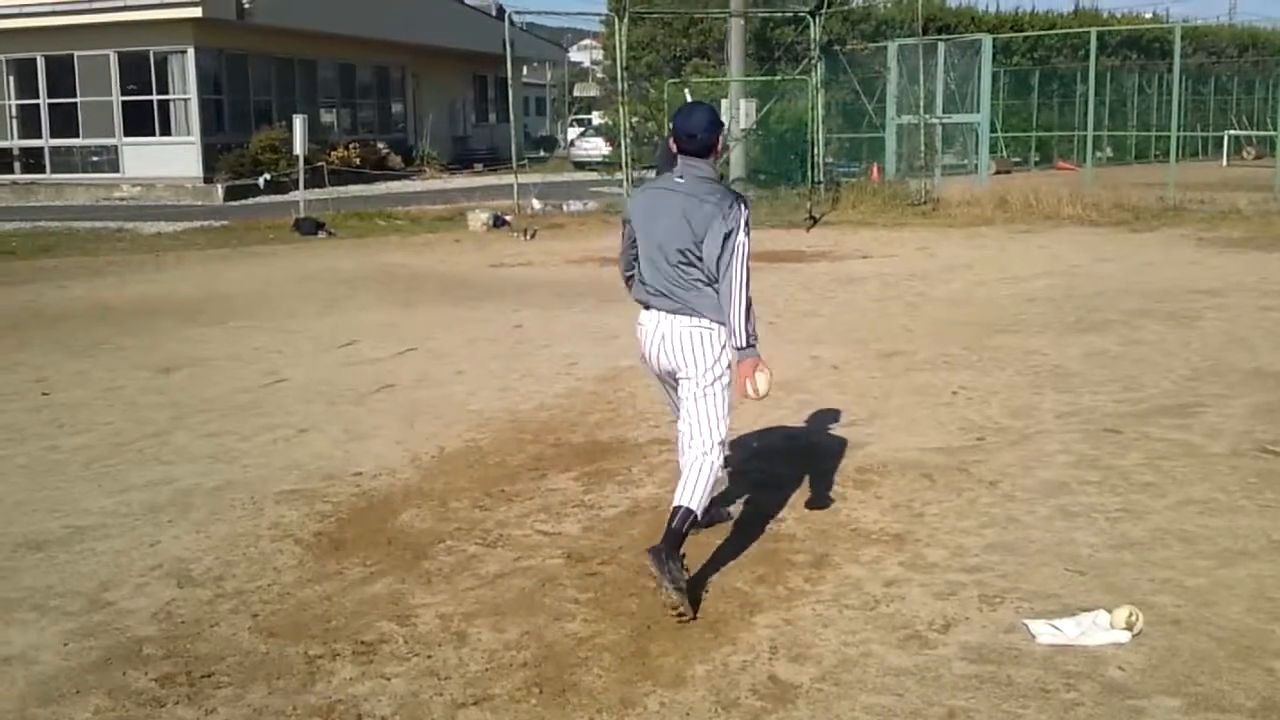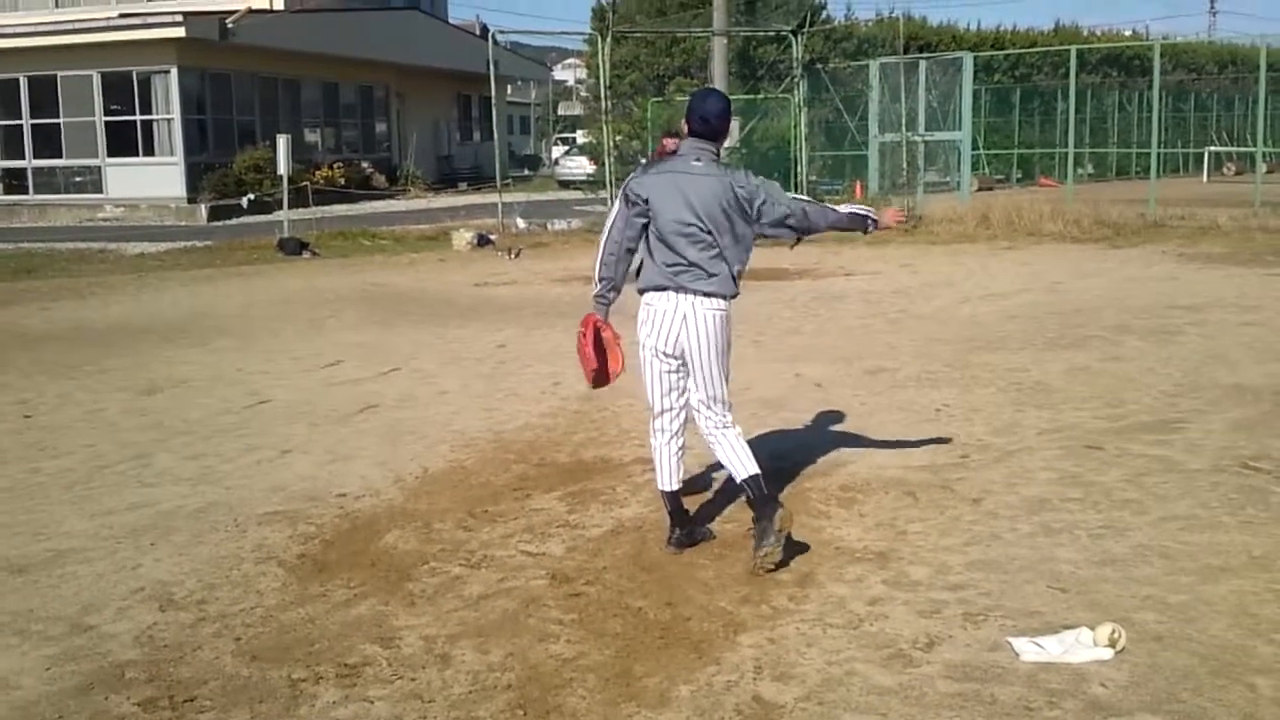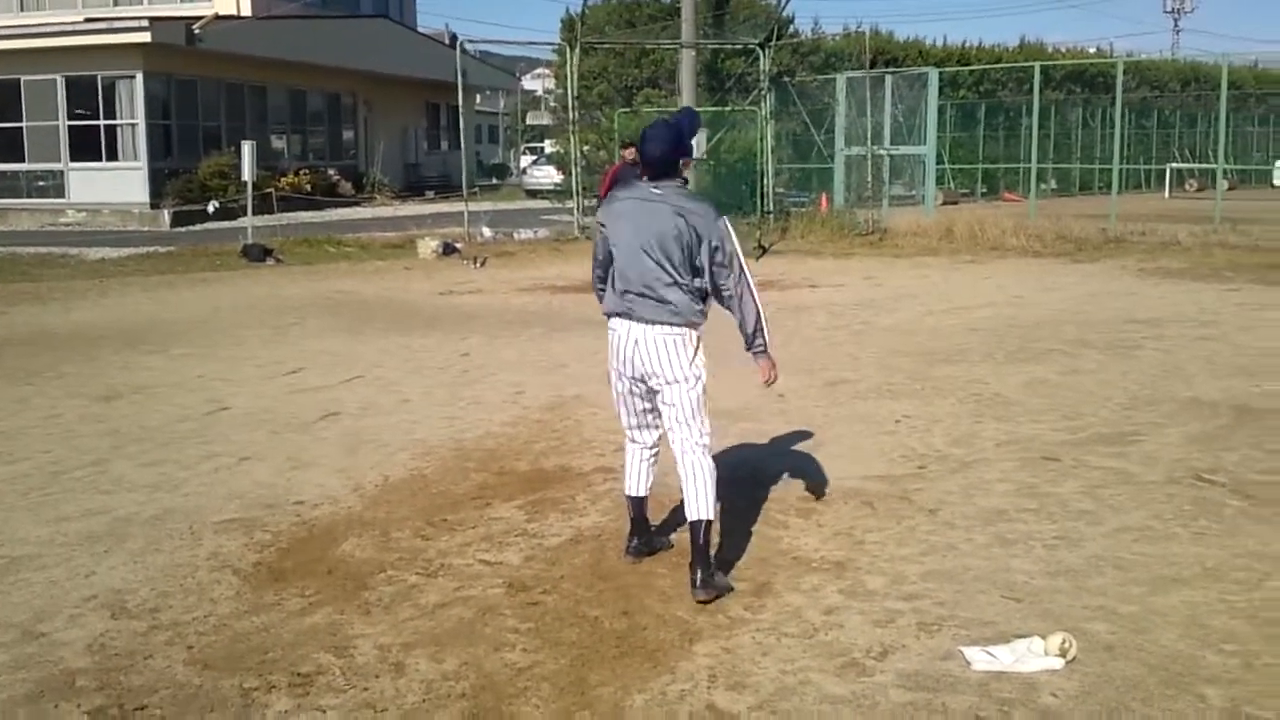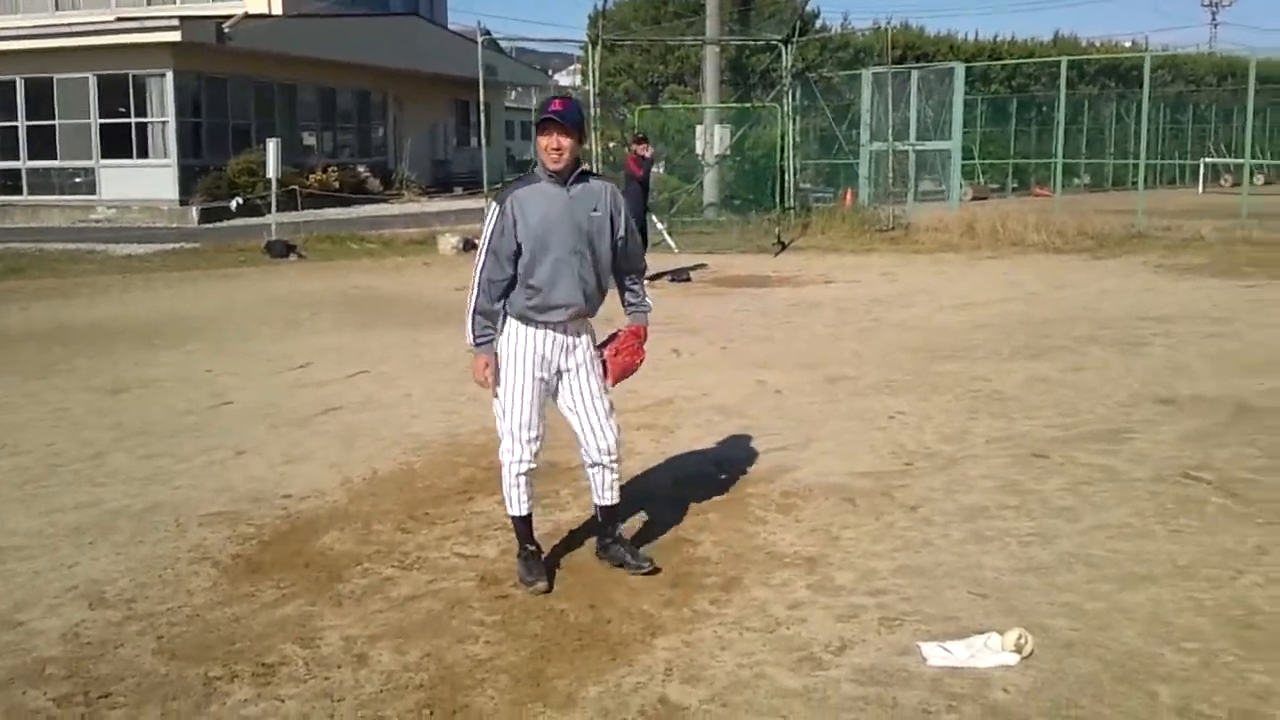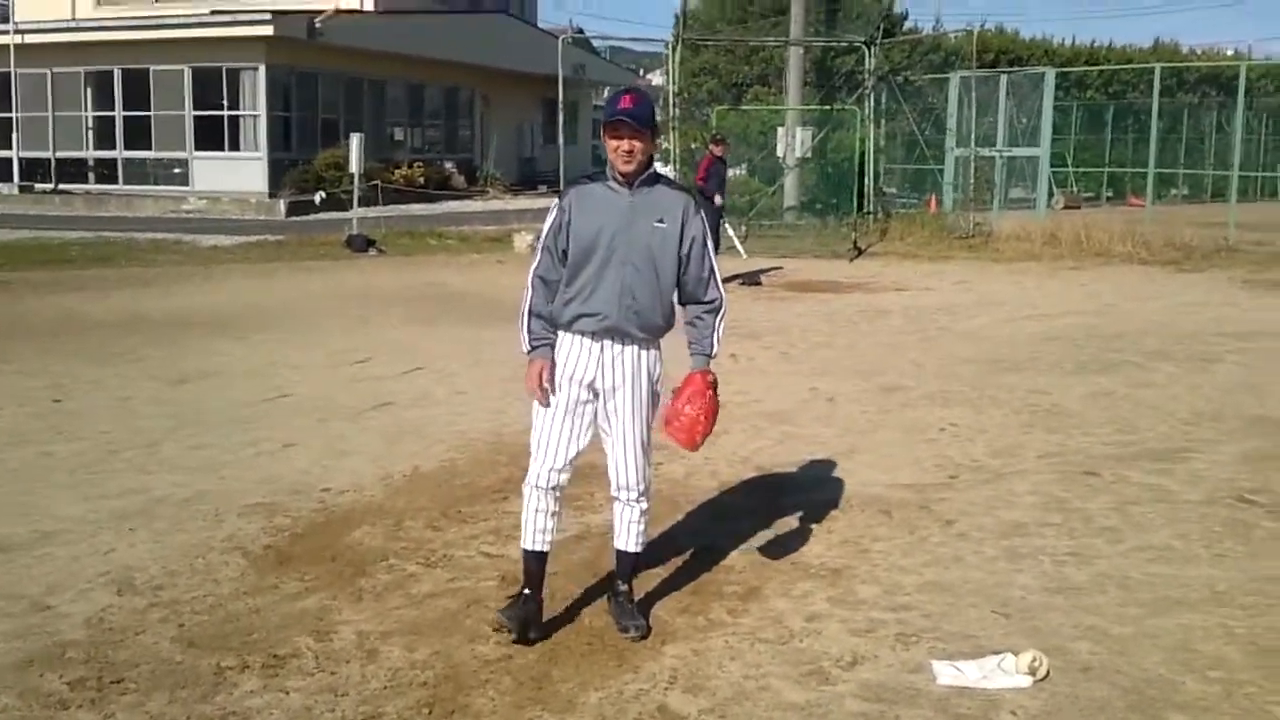
dt=1s
person 1, frame 1
left shoulder: (643, 196)
right shoulder: (729, 205)
left elbow: (628, 265)
right elbow: (733, 280)
right wrist: (746, 348)
left hip: (651, 327)
right hip: (700, 332)
left knee: (690, 424)
right knee: (705, 450)
left ankle: (692, 509)
right ankle: (667, 551)
person 1, frame 2
left shoulder: (647, 178)
right shoulder: (739, 186)
left elbow: (617, 246)
right elbow: (805, 214)
left wrist: (600, 306)
right wrist: (872, 219)
left hip: (658, 310)
right hip: (711, 312)
left knee: (665, 422)
right knee: (716, 418)
left ankle: (679, 523)
right ankle: (765, 507)
person 1, frame 3
left shoulder: (614, 206)
right shoulder: (702, 215)
left elbow: (600, 275)
right elbow: (733, 284)
right wrist: (759, 347)
left hip: (624, 335)
right hip: (673, 340)
left knee: (639, 438)
right knee: (693, 450)
left ankle: (639, 533)
right ankle: (702, 570)
person 1, frame 4
left shoulder: (604, 195)
right shoulder: (514, 200)
left elbow: (628, 261)
right elbow: (490, 275)
left wrist: (637, 315)
right wrist: (482, 344)
left hip: (577, 336)
right hip: (524, 337)
left knee: (603, 442)
right knee: (519, 450)
left ankle: (608, 538)
right ankle: (528, 549)
person 1, frame 5
left shoulder: (679, 205)
right shoulder: (576, 199)
left elbow: (703, 289)
right elbow: (544, 279)
left wrist: (702, 361)
right wrist: (538, 349)
left hip: (636, 359)
right hip: (571, 352)
left knee: (631, 482)
right knee: (544, 473)
left ankle: (622, 590)
right ankle: (530, 596)
